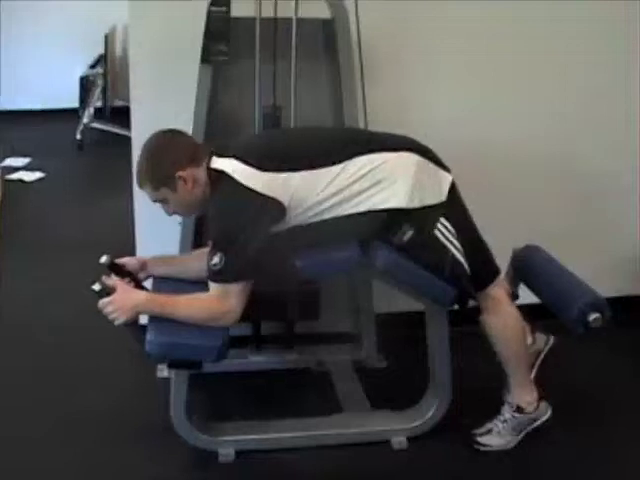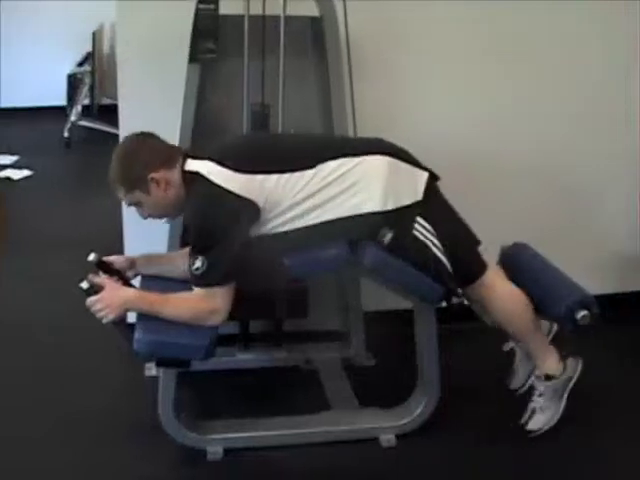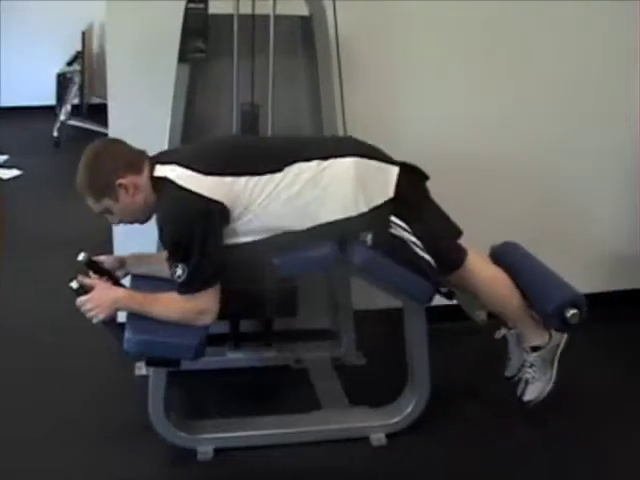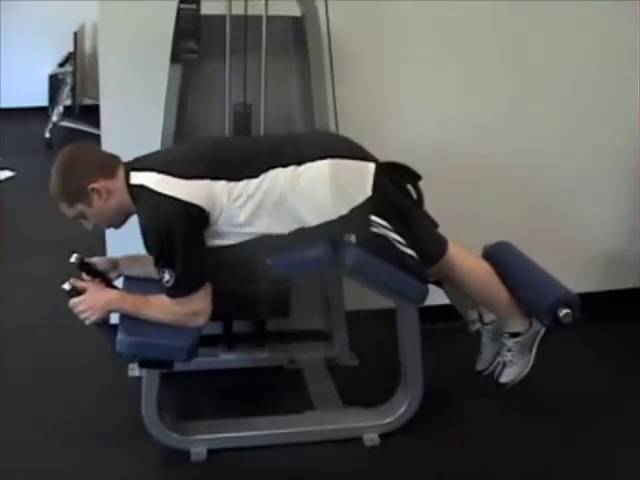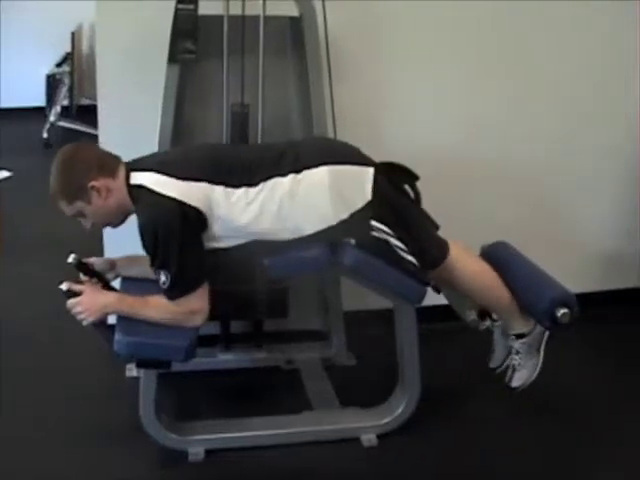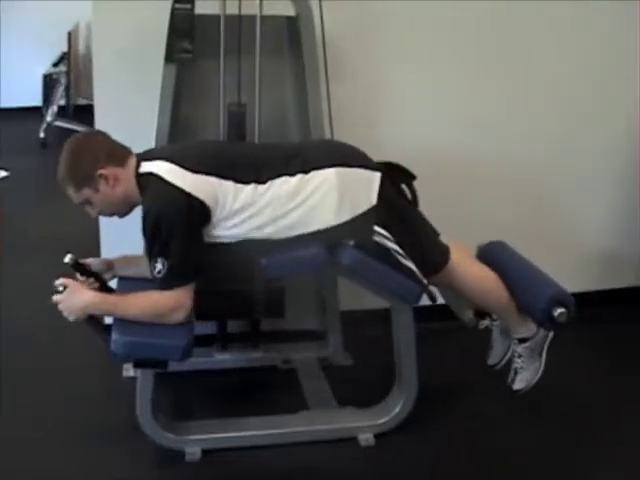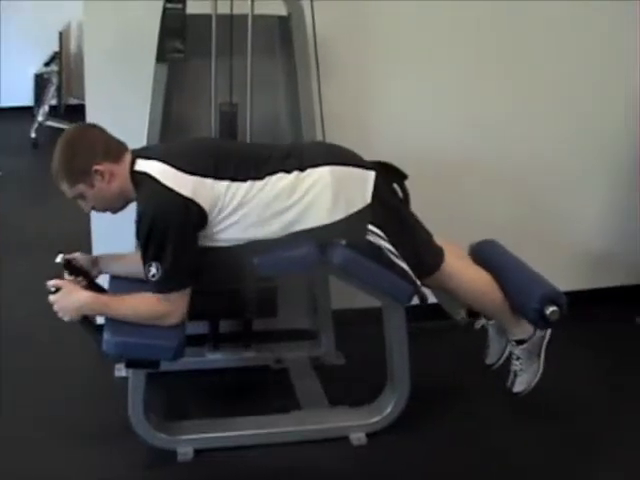
dt=0.2s
person 1, frame 1
left shoulder: (235, 196)
right shoulder: (224, 170)
left elbow: (225, 307)
right elbow: (221, 260)
left wrist: (143, 302)
right wrist: (151, 265)
left hip: (408, 186)
right hip: (387, 179)
left knee: (487, 291)
right knee: (470, 276)
left ankle: (525, 403)
right ankle: (522, 341)
person 1, frame 2
left shoulder: (207, 198)
right shoulder: (202, 173)
left elbow: (212, 308)
right elbow: (207, 261)
left wrist: (131, 300)
right wrist: (139, 263)
left hip: (386, 190)
right hip: (372, 179)
left knee: (477, 280)
right knee: (463, 271)
left ankle: (551, 370)
right ankle: (528, 331)
person 1, frame 3
left shoulder: (179, 202)
right shoulder: (171, 174)
left elbow: (201, 308)
right elbow: (189, 262)
left wrist: (121, 298)
right wrist: (126, 262)
left hip: (360, 190)
right hip: (345, 173)
left knee: (455, 265)
right knee: (447, 260)
left ankle: (537, 340)
right ankle: (517, 324)
person 1, frame 4
left shoulder: (158, 206)
right shoulder: (147, 176)
left elbow: (193, 310)
right elbow: (179, 263)
left wrist: (113, 301)
right wrist: (118, 264)
left hip: (337, 188)
right hip: (325, 166)
left knee: (438, 258)
right knee: (429, 253)
left ankle: (517, 328)
right ankle: (495, 321)
person 1, frame 5
left shoulder: (157, 208)
right shoulder: (147, 177)
left elbow: (190, 310)
right elbow: (180, 266)
left wrist: (109, 302)
right wrist: (116, 265)
left hip: (338, 194)
right hip: (326, 171)
left knee: (439, 261)
right knee: (431, 256)
left ankle: (523, 329)
right ankle: (501, 318)
person 1, frame 6
left shoulder: (165, 197)
right shoulder: (154, 170)
left elbow: (174, 305)
right elbow: (179, 264)
left wrist: (93, 302)
right wrist: (114, 265)
left hip: (346, 197)
right hip: (331, 176)
left knee: (438, 266)
right knee: (433, 257)
left ankle: (525, 330)
right ankle: (502, 317)
person 1, frame 7
left shoulder: (160, 199)
right shoulder: (149, 166)
left elbow: (169, 308)
right elbow: (165, 264)
left wrist: (87, 303)
right wrist: (99, 263)
left hip: (340, 197)
right hip: (325, 177)
left knee: (433, 268)
right knee: (427, 257)
left ankle: (522, 332)
right ankle: (498, 315)
